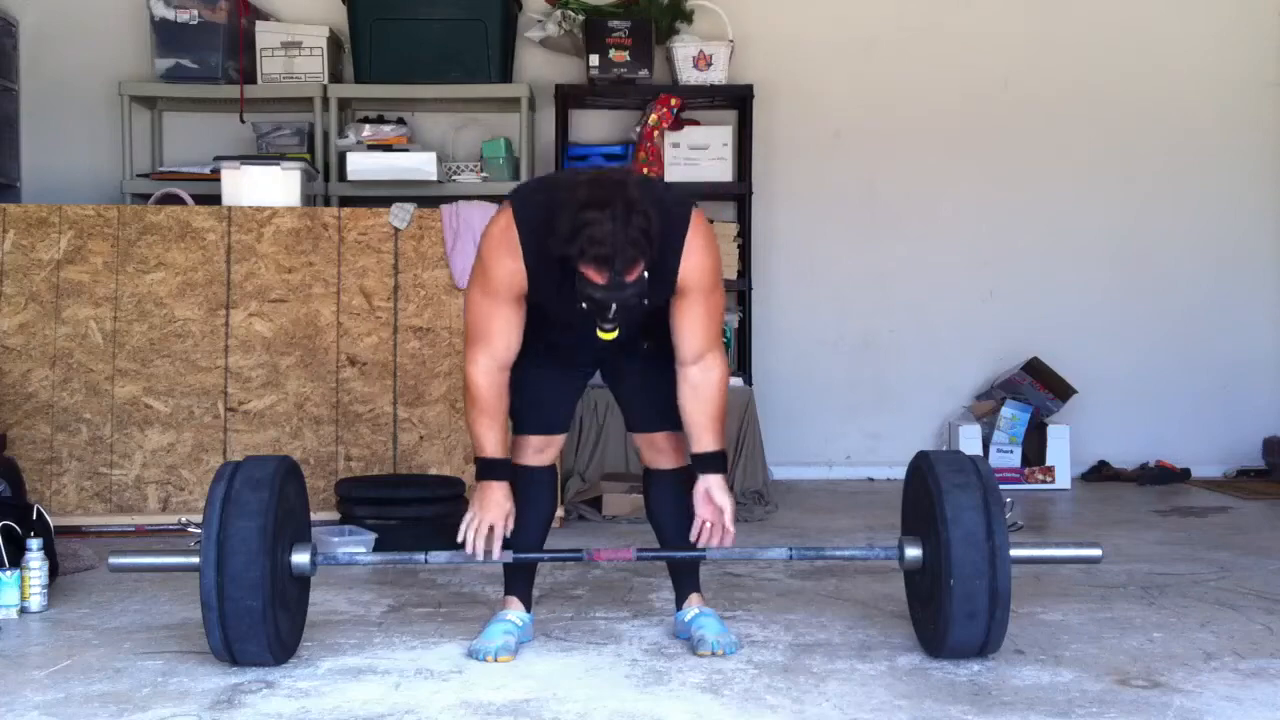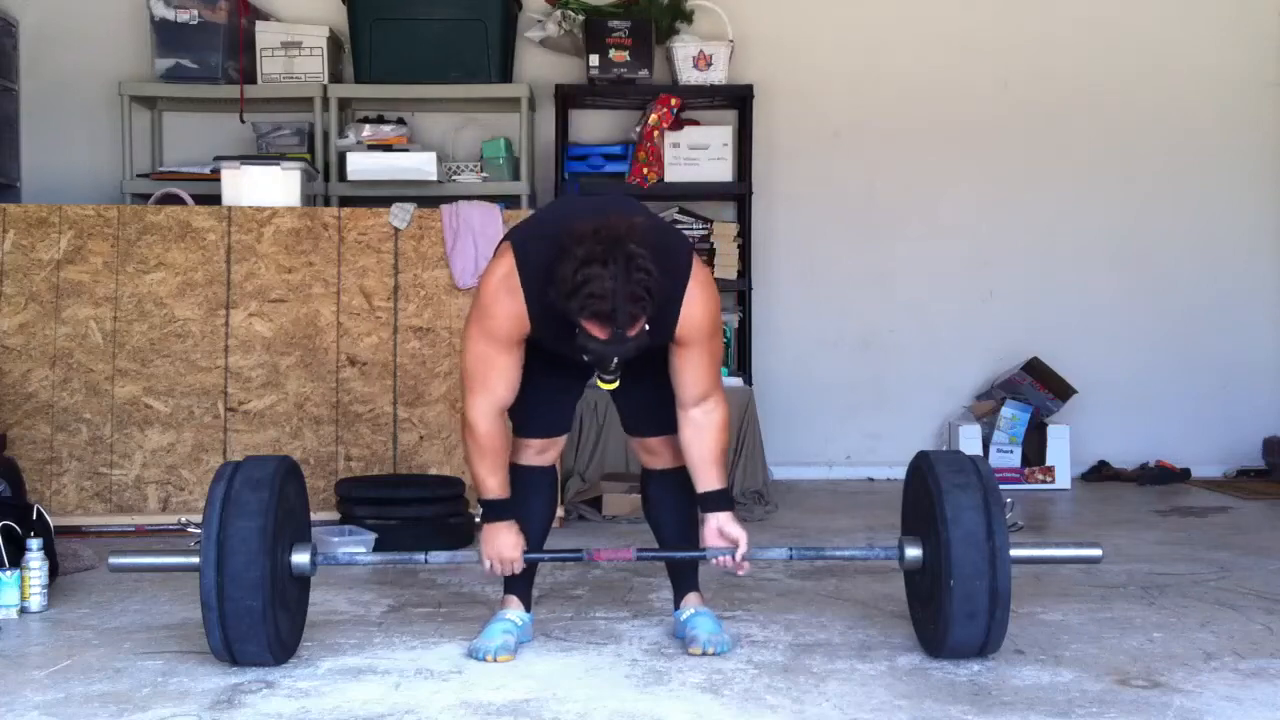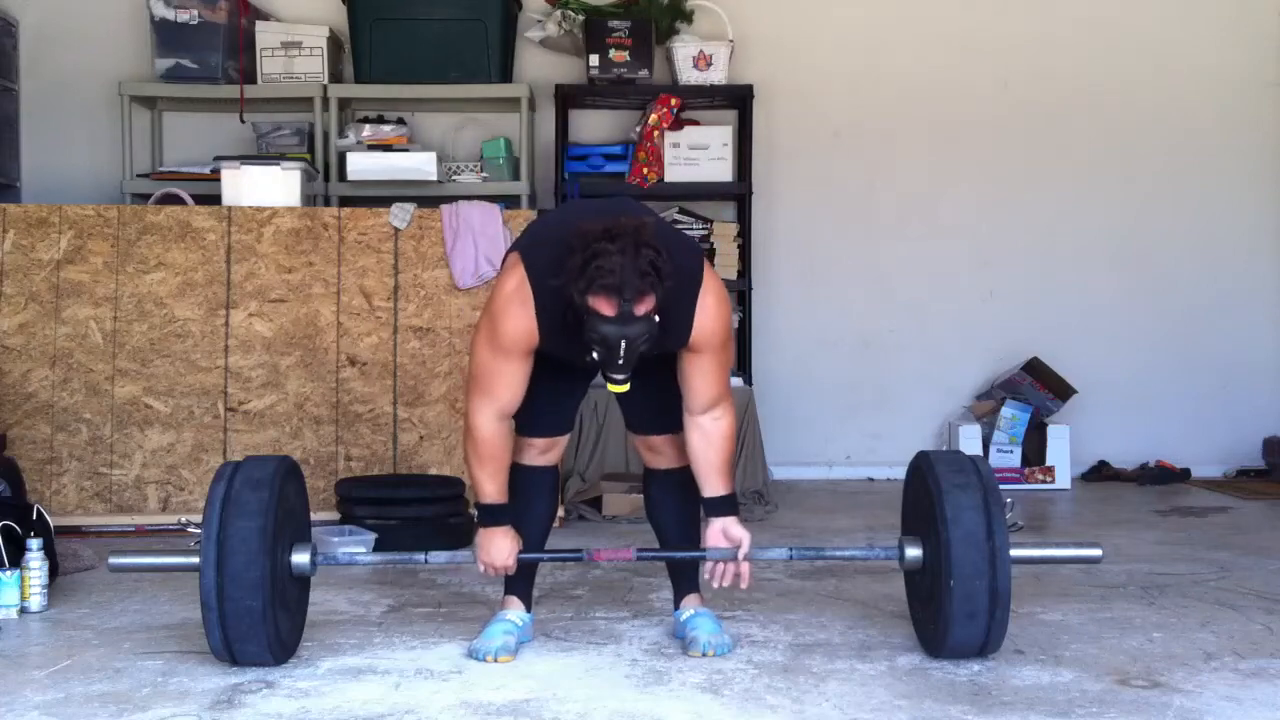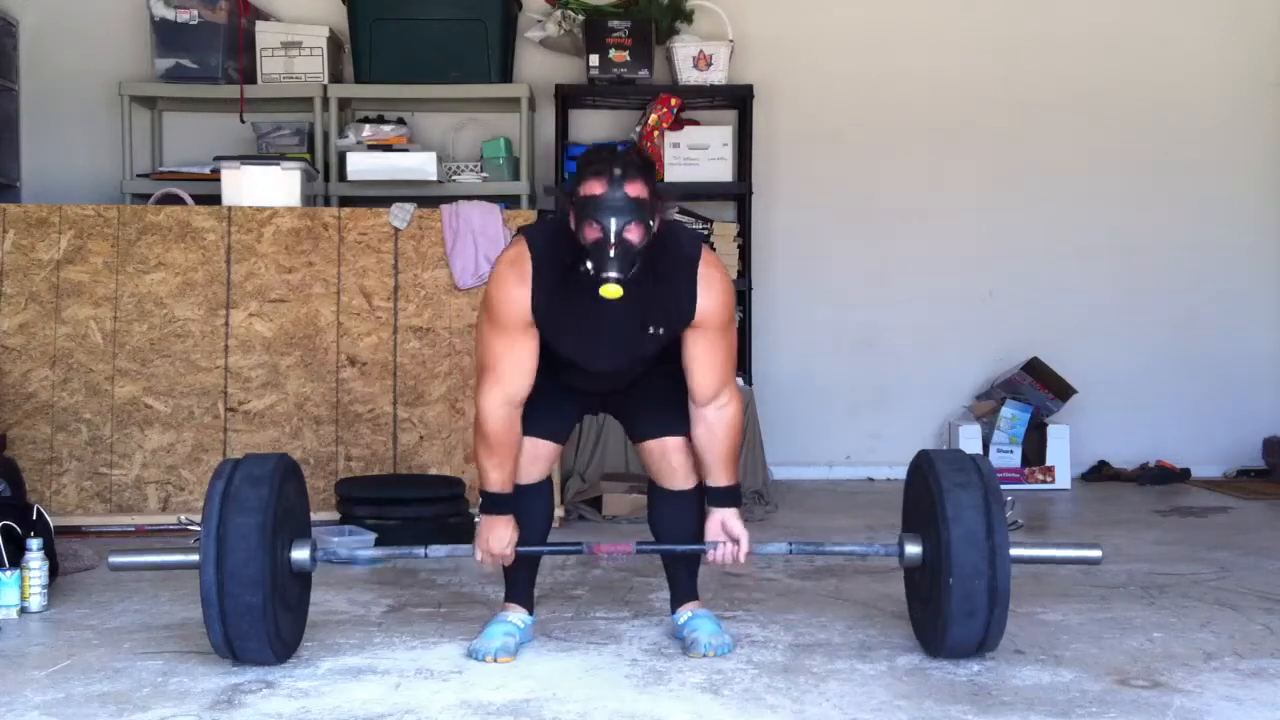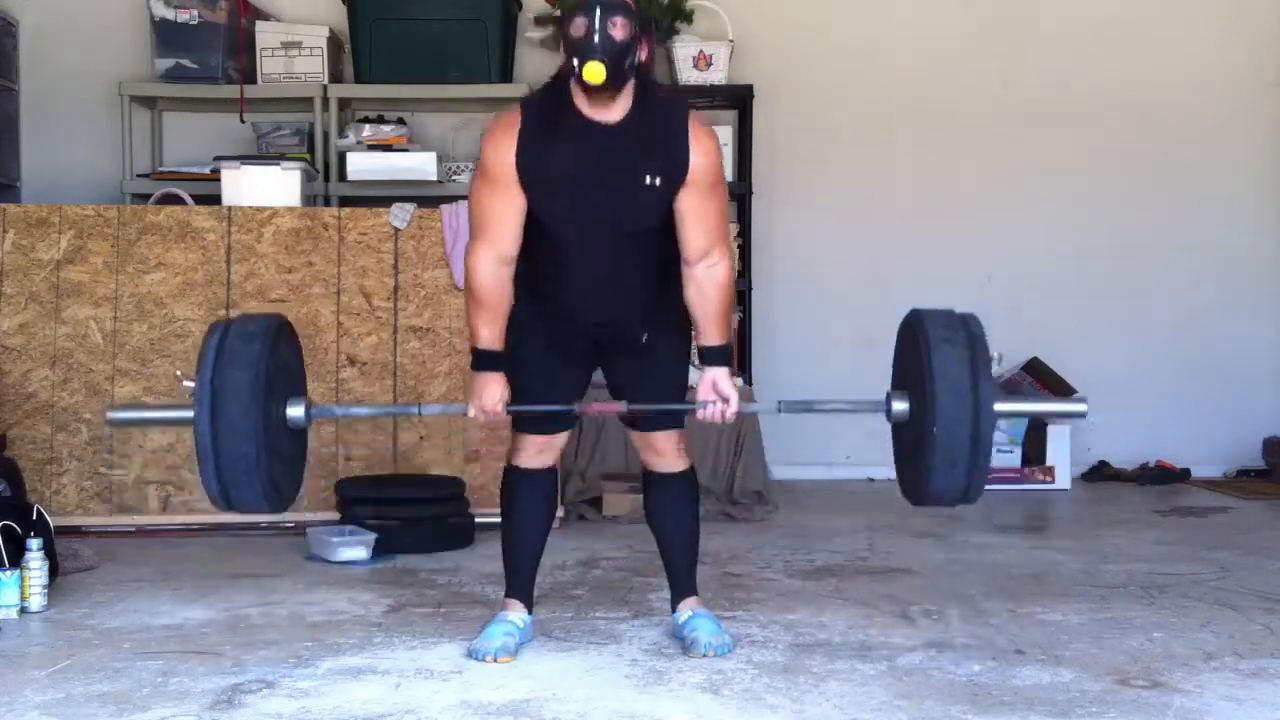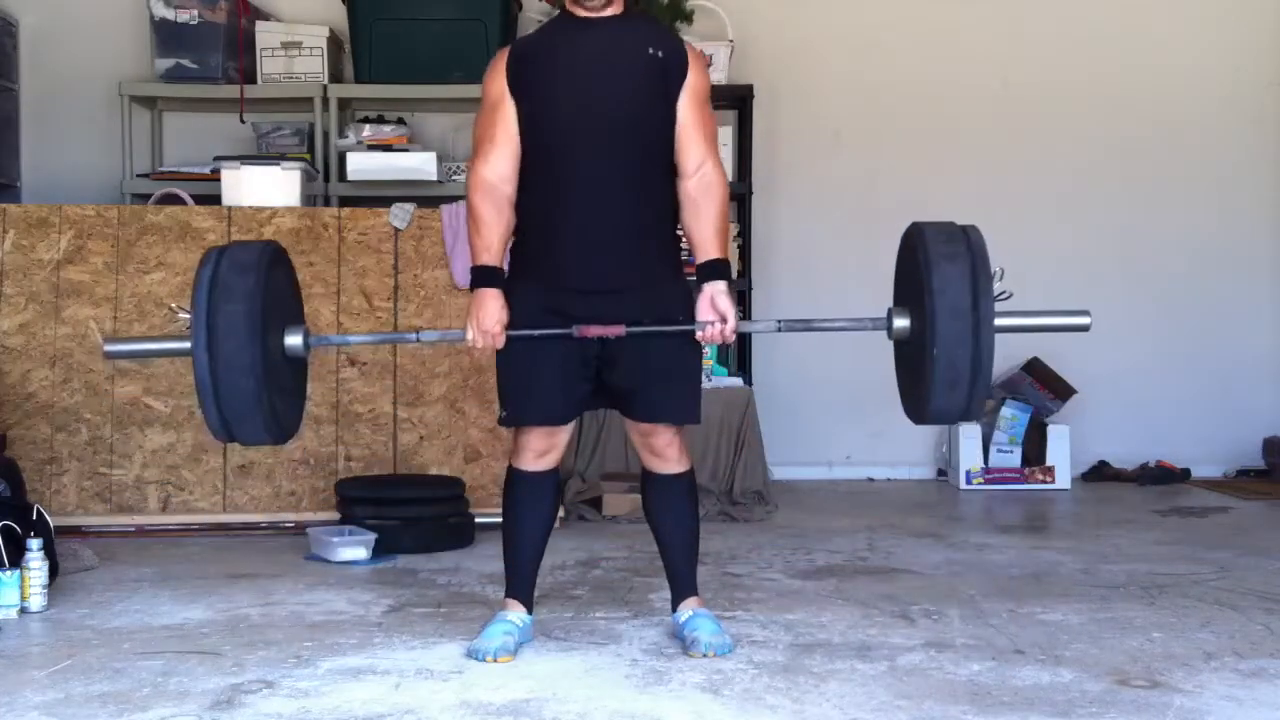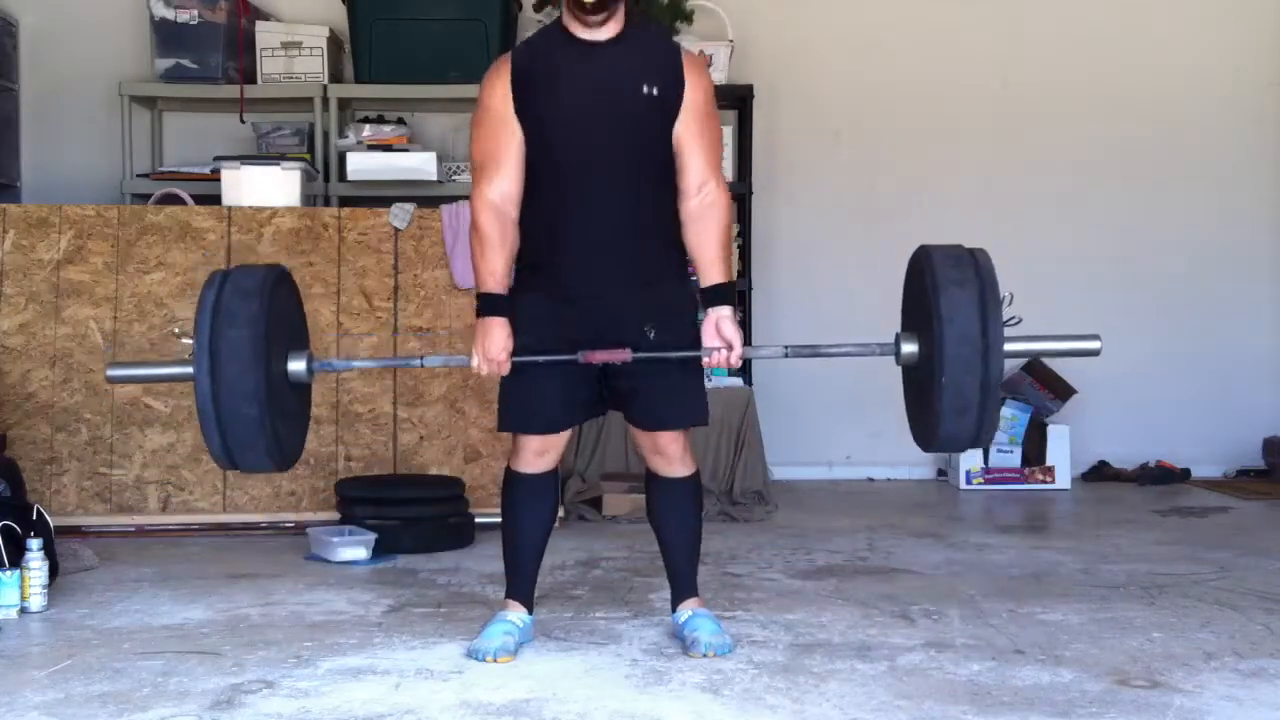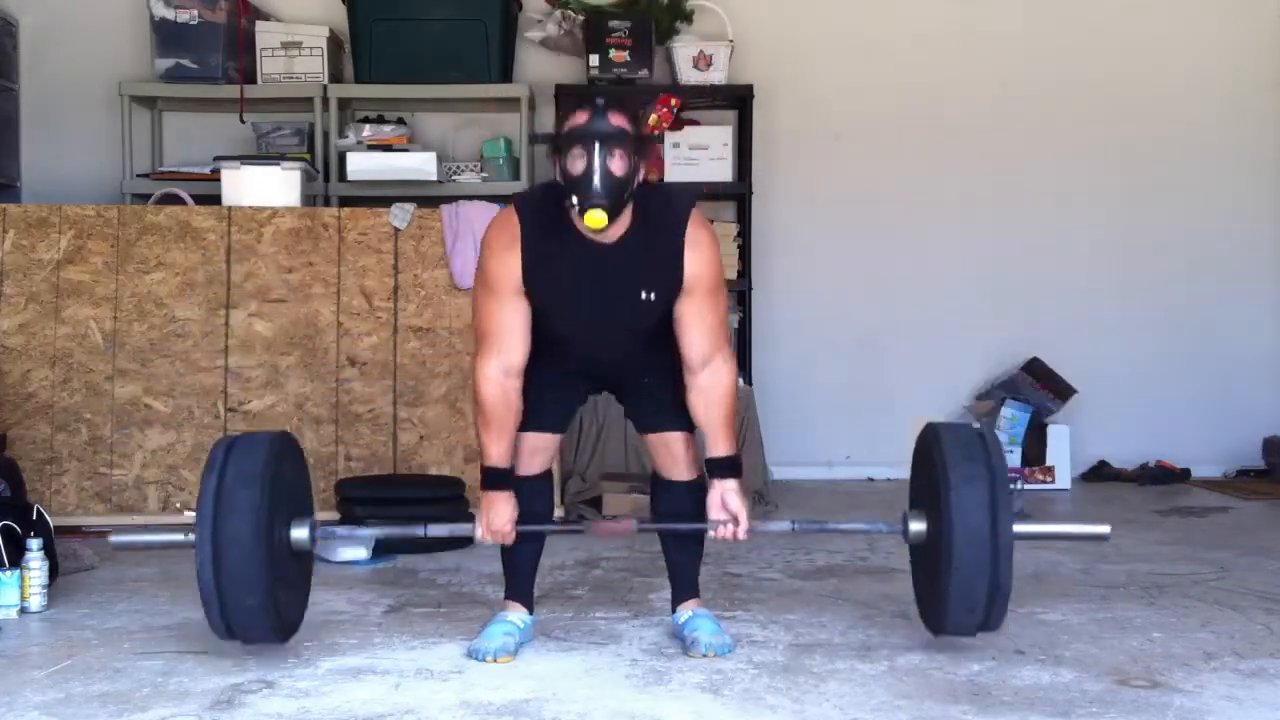
dt=0.4s
person 1, frame 1
left shoulder: (687, 238)
right shoulder: (514, 239)
left elbow: (699, 360)
right elbow: (488, 365)
left wrist: (711, 470)
right wrist: (492, 476)
left hip: (648, 331)
right hip: (547, 332)
left knee: (666, 446)
right knee: (533, 446)
left ankle: (691, 604)
right ankle: (516, 607)
person 1, frame 2
left shoulder: (688, 287)
right shoulder: (512, 283)
left elbow: (699, 406)
right elbow: (484, 409)
left wrist: (716, 507)
right wrist: (497, 515)
right hip: (546, 340)
left knee: (661, 447)
right knee: (534, 446)
left ankle: (690, 601)
right ankle: (515, 606)
person 1, frame 3
left shoulder: (700, 294)
right shoulder: (522, 292)
left elbow: (708, 413)
right elbow: (488, 415)
left wrist: (721, 511)
right wrist: (493, 520)
left knee: (667, 448)
right knee: (536, 445)
left ankle: (689, 602)
right ankle: (515, 606)
person 1, frame 4
left shoulder: (698, 273)
right shoulder: (523, 270)
left elbow: (714, 399)
right elbow: (501, 398)
left wrist: (723, 502)
right wrist: (496, 510)
left hip: (650, 371)
right hip: (554, 371)
left knee: (675, 462)
right knee: (527, 461)
left ankle: (688, 606)
right ankle: (516, 610)
person 1, frame 5
left shoulder: (685, 136)
right shoulder: (517, 134)
left elbow: (707, 257)
right elbow: (492, 258)
left wrist: (716, 361)
right wrist: (488, 367)
left hip: (648, 315)
right hip: (546, 317)
left knee: (664, 445)
right knee: (533, 447)
left ankle: (688, 604)
right ankle: (516, 607)
person 1, frame 6
right shoulder: (518, 60)
left elbow: (699, 169)
right elbow: (493, 176)
left wrist: (714, 276)
right wrist: (486, 283)
left hip: (651, 292)
right hip: (543, 295)
left knee: (663, 444)
right knee: (536, 446)
left ankle: (689, 603)
right ankle: (516, 607)
person 1, frame 7
left shoulder: (676, 67)
right shoulder: (514, 72)
left elbow: (701, 189)
right elbow: (497, 196)
left wrist: (718, 300)
right wrist: (492, 309)
left hip: (654, 302)
right hip: (547, 305)
left knee: (669, 447)
right knee: (534, 450)
left ankle: (688, 604)
right ankle: (516, 608)
person 1, frame 8
left shoulder: (687, 236)
right shoulder: (514, 235)
left elbow: (707, 364)
right elbow: (501, 368)
left wrist: (724, 472)
right wrist: (496, 485)
left hip: (650, 351)
right hip: (552, 353)
left knee: (677, 456)
right knee: (527, 456)
left ankle: (688, 605)
right ankle: (516, 609)
